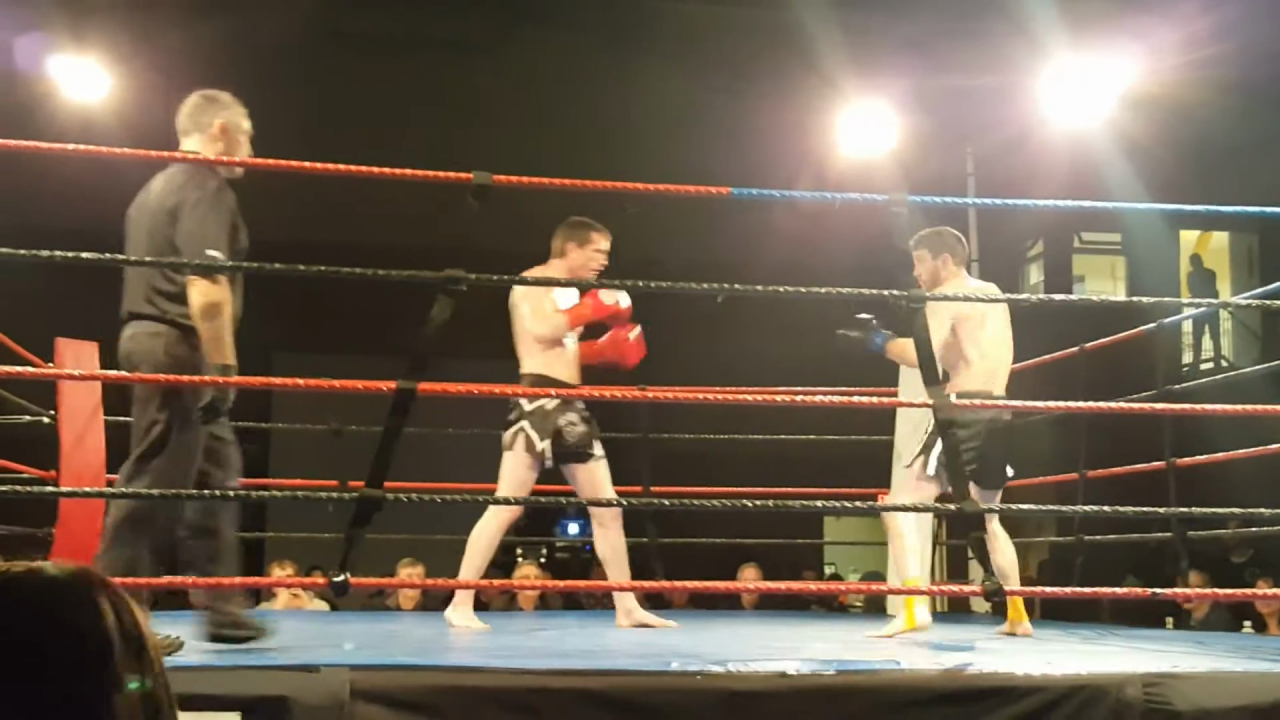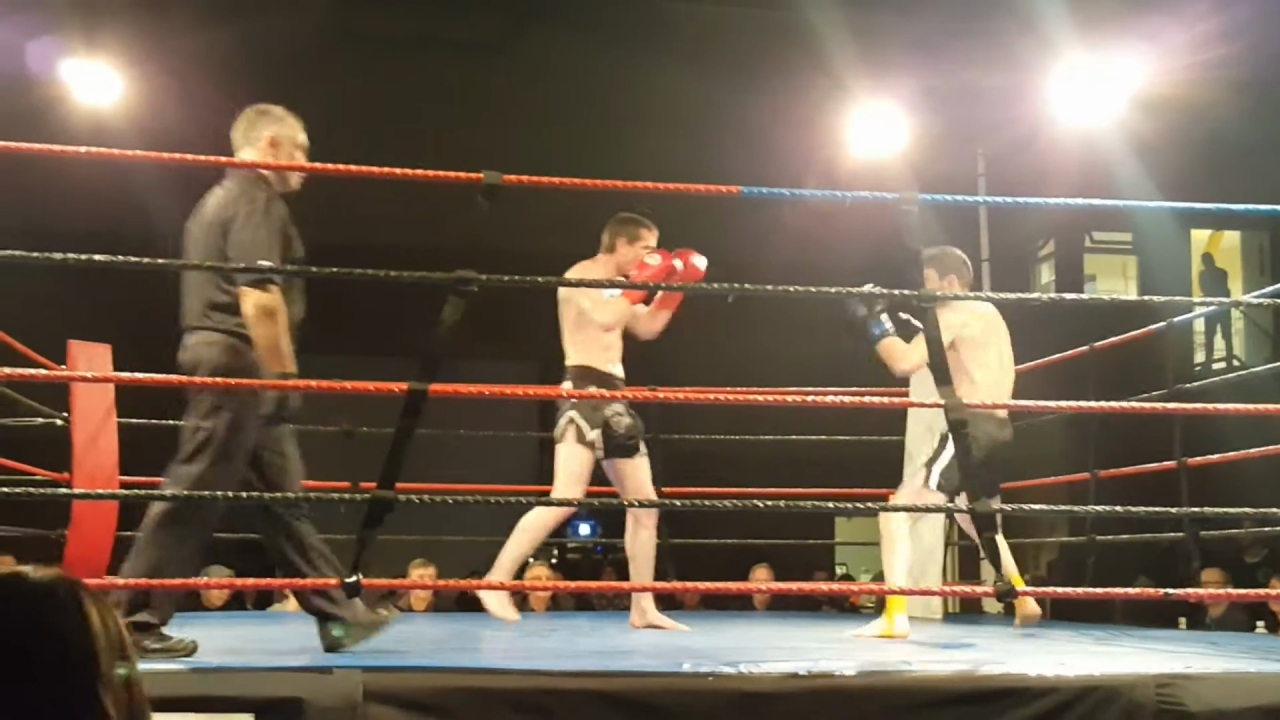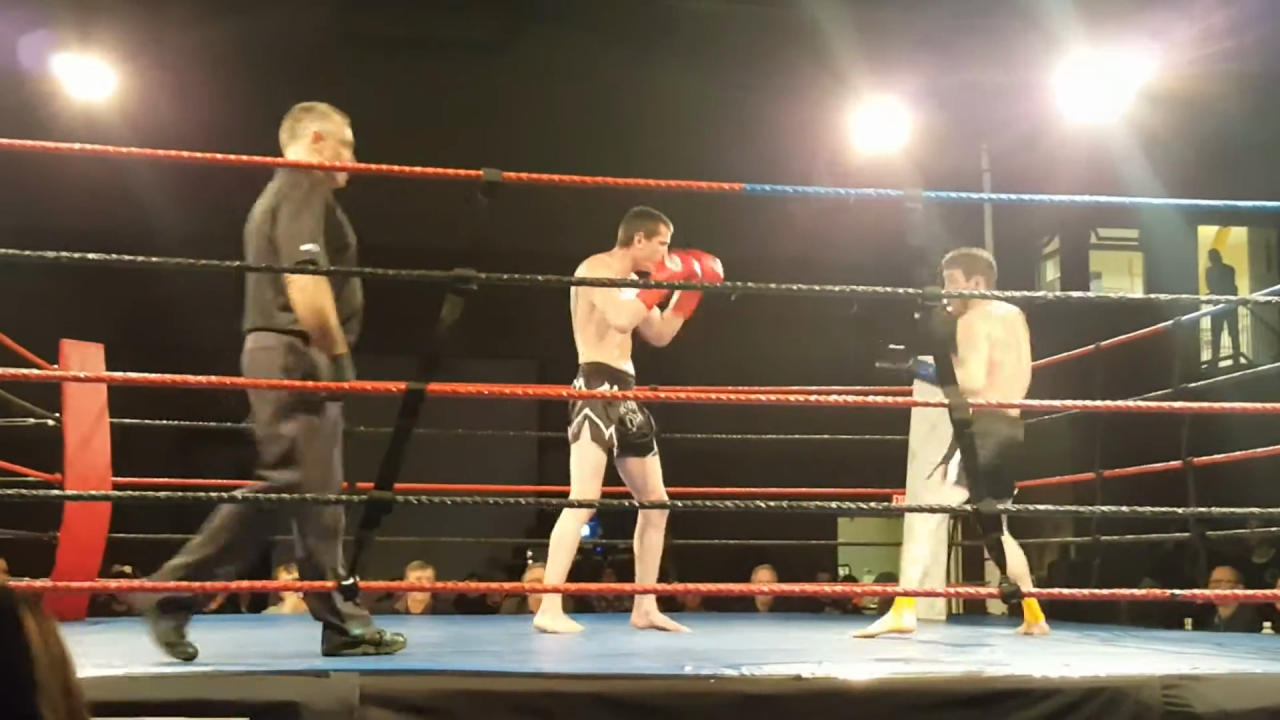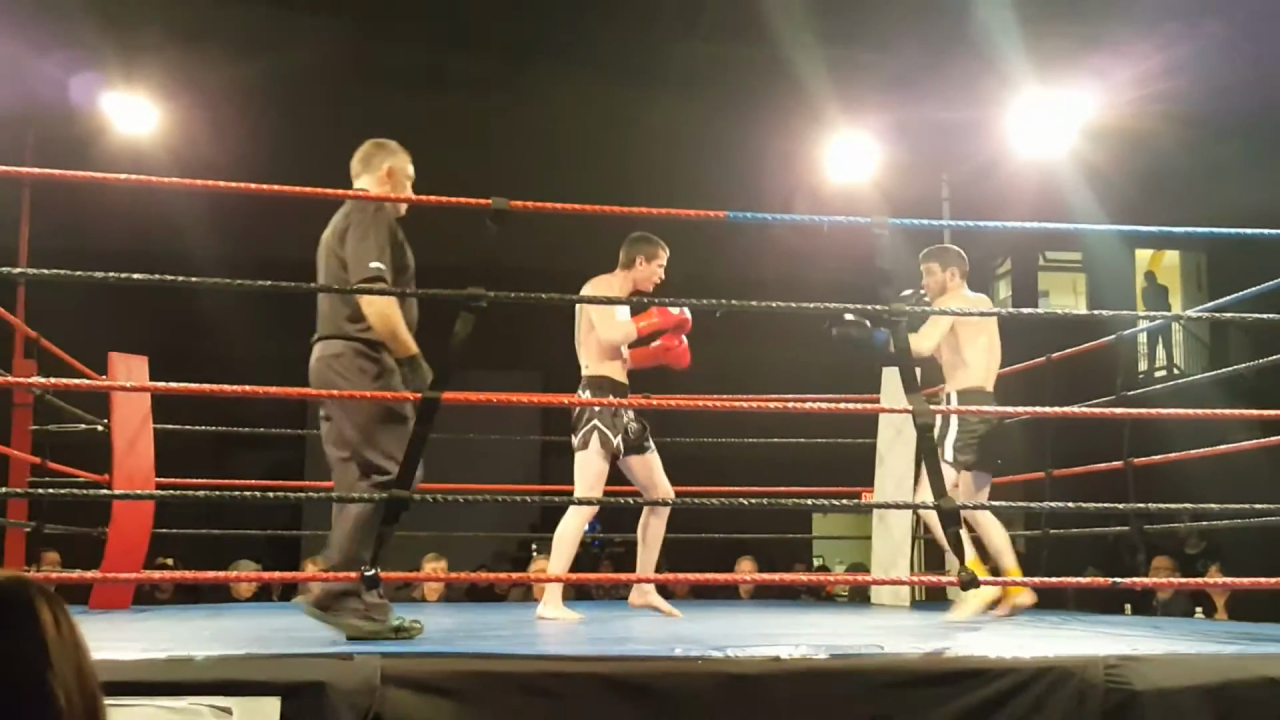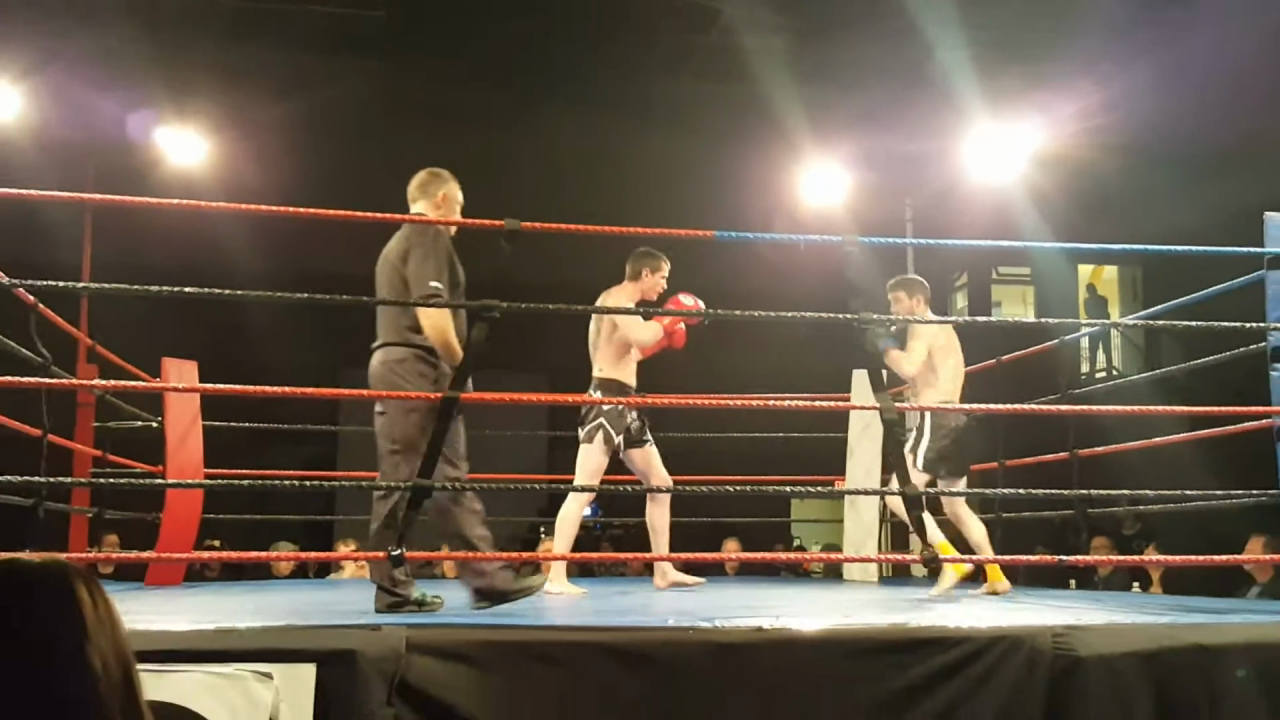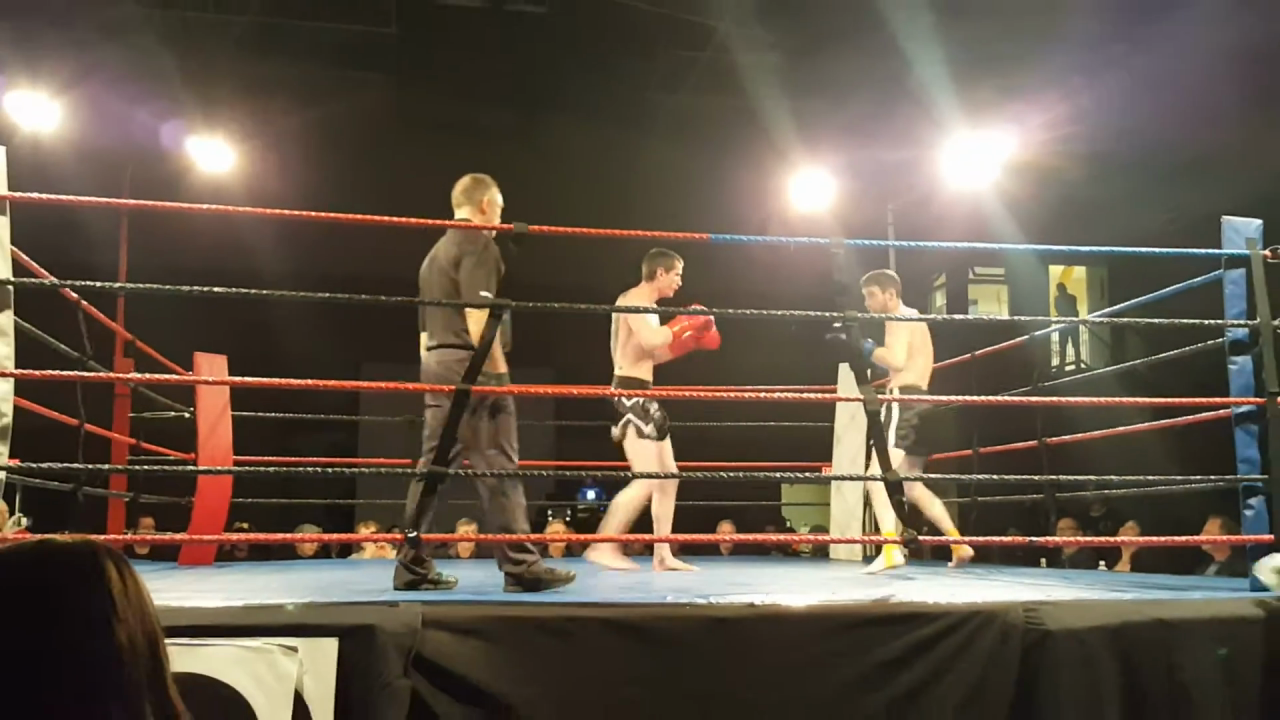
dt=0.2s
person 1, frame 1
left shoulder: (158, 188)
right shoulder: (206, 191)
right elbow: (207, 290)
right wrist: (224, 366)
left hip: (148, 341)
right hip: (178, 349)
left knee: (215, 476)
right knee: (154, 486)
person 1, frame 2
left shoulder: (217, 200)
right shoulder: (259, 201)
right elbow: (258, 296)
right wrist: (283, 371)
left hip: (214, 352)
right hip: (236, 360)
left knee: (281, 493)
right knee: (197, 490)
person 1, frame 3
left shoulder: (278, 196)
right shoulder: (305, 191)
right elbow: (305, 282)
right wrist: (337, 352)
left hip: (279, 354)
right hip: (295, 355)
left knee: (319, 495)
right knee: (284, 487)
person 1, frame 4
left shoulder: (342, 223)
right shoulder: (371, 217)
right elbow: (374, 296)
right wrist: (412, 356)
left hip: (331, 359)
right hip: (359, 361)
left knee: (356, 487)
right knee: (386, 479)
left ankle: (358, 601)
right ankle: (337, 592)
person 1, frame 5
left shoulder: (394, 246)
right shoulder: (429, 239)
right elbow: (431, 310)
right wrist: (459, 366)
left hip: (387, 364)
right hip: (418, 366)
left knee: (398, 480)
right knee: (449, 477)
left ankle: (390, 586)
right ankle: (486, 578)
person 1, frame 6
left shoulder: (435, 253)
right shoulder: (478, 246)
right elbow: (479, 317)
left wrist: (433, 382)
right wrist: (498, 371)
left hip: (436, 365)
right hip: (473, 368)
left knee: (436, 467)
right knee: (497, 467)
left ankle: (413, 565)
right ankle: (521, 565)
person 2, frame 1
left shoulder: (572, 291)
right shoulder: (534, 283)
right elbow: (541, 331)
left wrist: (604, 350)
right wrist: (591, 308)
left hip: (570, 405)
right hip: (539, 401)
left knee: (608, 507)
right knee: (508, 507)
left ankle: (628, 608)
right ankle: (461, 601)
person 2, frame 2
left shoulder: (615, 285)
right shoulder: (582, 274)
left elbow: (647, 328)
right elbow: (607, 317)
left wrist: (674, 283)
right wrist: (645, 279)
left hip: (615, 396)
right hip: (583, 392)
left knee: (645, 504)
right knee: (566, 500)
left ankle: (643, 607)
right ankle: (496, 582)
person 2, frame 3
left shoulder: (629, 281)
right shoulder: (596, 268)
left elbow: (661, 333)
right elbow: (621, 318)
left wrist: (692, 288)
right wrist: (662, 282)
left hip: (624, 395)
right hip: (597, 390)
left knee: (655, 503)
right knee: (584, 501)
left ankle: (645, 608)
right ankle: (549, 608)
person 2, frame 4
left shoulder: (619, 300)
right shoulder: (600, 288)
right elbow: (611, 336)
left wrist: (659, 353)
right wrist: (657, 319)
left hip: (620, 405)
right hip: (599, 402)
left knee: (660, 494)
right knee: (586, 504)
left ankle: (643, 588)
right ankle: (550, 600)
person 2, frame 5
left shoulder: (622, 305)
right shoulder: (615, 299)
right elbow: (642, 337)
left wrist: (665, 337)
right wrist: (672, 315)
left hip: (625, 404)
right hip: (607, 401)
left knee: (660, 484)
right knee: (585, 490)
left ankle: (663, 569)
right ankle: (556, 575)
person 2, frame 6
left shoulder: (646, 308)
right shoulder: (633, 301)
right elbow: (650, 341)
left wrist: (693, 341)
right wrist: (687, 323)
left hip: (645, 399)
right hip: (628, 397)
left knee: (669, 478)
right knee: (647, 481)
left ankle: (663, 554)
person 3, frame 1
left shoulder: (947, 297)
right shoulder: (990, 294)
left elbow: (921, 356)
left wrist: (878, 340)
left hip: (964, 415)
right hip: (994, 415)
left knee: (900, 507)
right knee: (985, 520)
left ankle: (913, 608)
right ankle: (1017, 616)
person 3, frame 2
left shoulder: (953, 314)
right shoulder: (990, 315)
left elbow: (907, 362)
left wrist: (877, 324)
right wrist: (917, 332)
left hip: (970, 432)
right hip: (998, 431)
left knee: (895, 515)
right knee: (975, 524)
left ankle: (894, 616)
right ankle: (1026, 601)
person 3, frame 3
left shoulder: (974, 319)
right shoulder: (1011, 315)
left elbow: (972, 382)
left wrist: (923, 370)
left hip: (981, 429)
right hip: (1009, 431)
right knee: (994, 529)
left ankle: (902, 613)
right ankle: (1033, 616)
person 3, frame 4
left shoulder: (952, 303)
right shoulder: (981, 304)
left elbow: (921, 346)
left wrist: (873, 332)
left hip: (962, 408)
right hip: (981, 407)
left knee: (928, 501)
right knee: (976, 510)
left ankle: (980, 582)
right ankle: (1017, 589)
person 3, frame 5
left shoulder: (922, 327)
right shoulder: (941, 328)
left elbow: (908, 369)
left wrist: (883, 345)
right wrist: (889, 346)
left hip: (934, 421)
right hip: (951, 422)
left knee: (896, 497)
right knee: (956, 507)
left ankle: (952, 559)
right ankle: (996, 576)
person 3, frame 6
left shoulder: (899, 318)
right shoulder: (912, 321)
left elbow: (896, 360)
left wrist: (866, 347)
right wrist: (870, 349)
left hip: (904, 404)
right hip: (918, 406)
left knee: (876, 478)
right knee: (912, 489)
left ankle: (891, 550)
right ankle: (959, 545)
